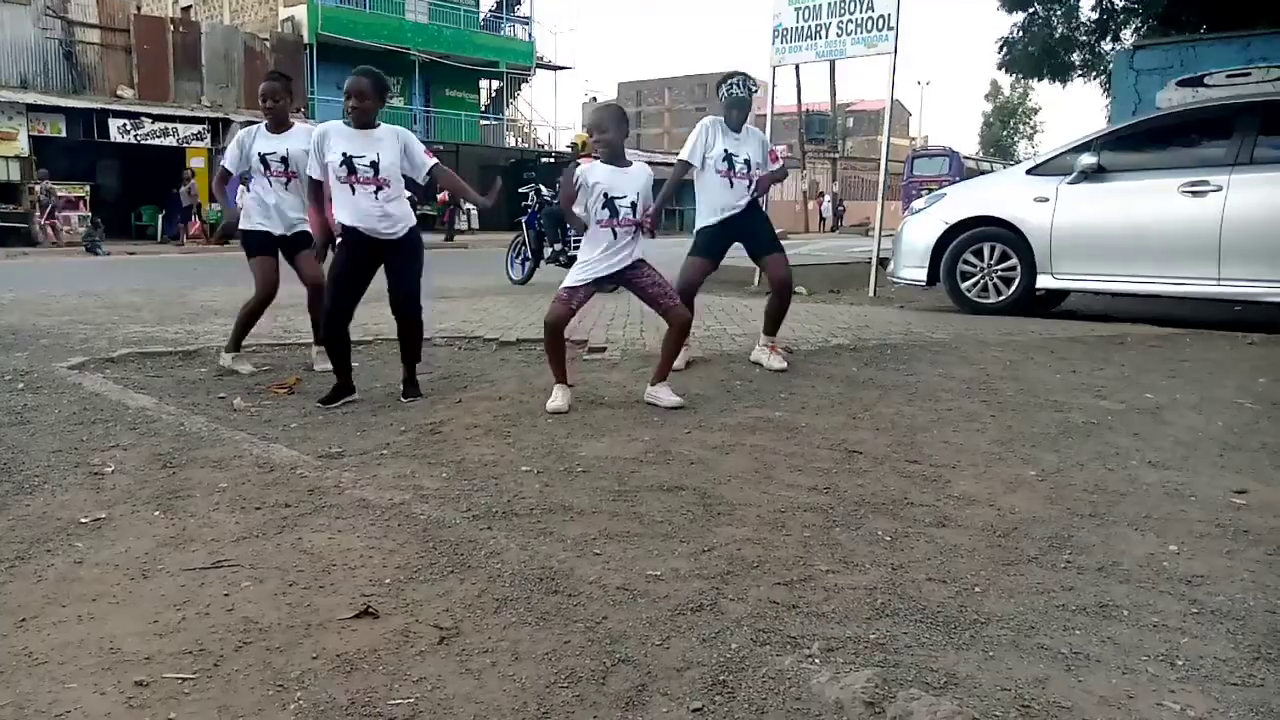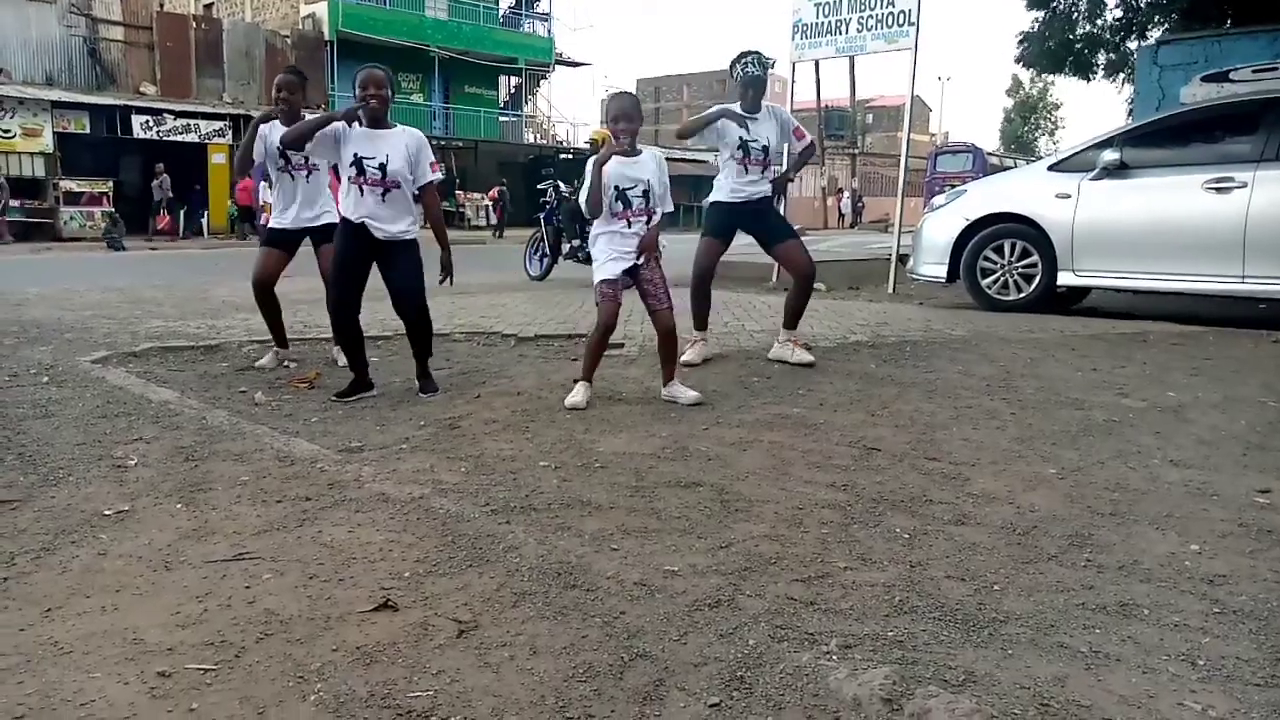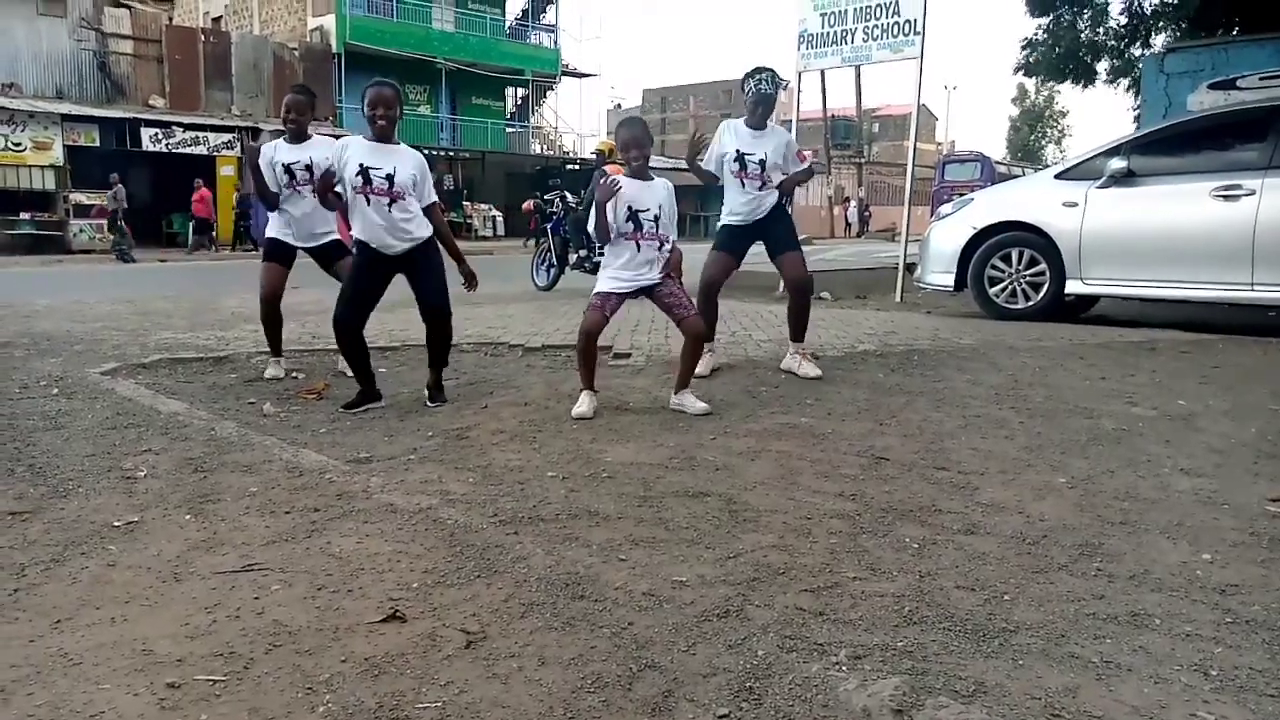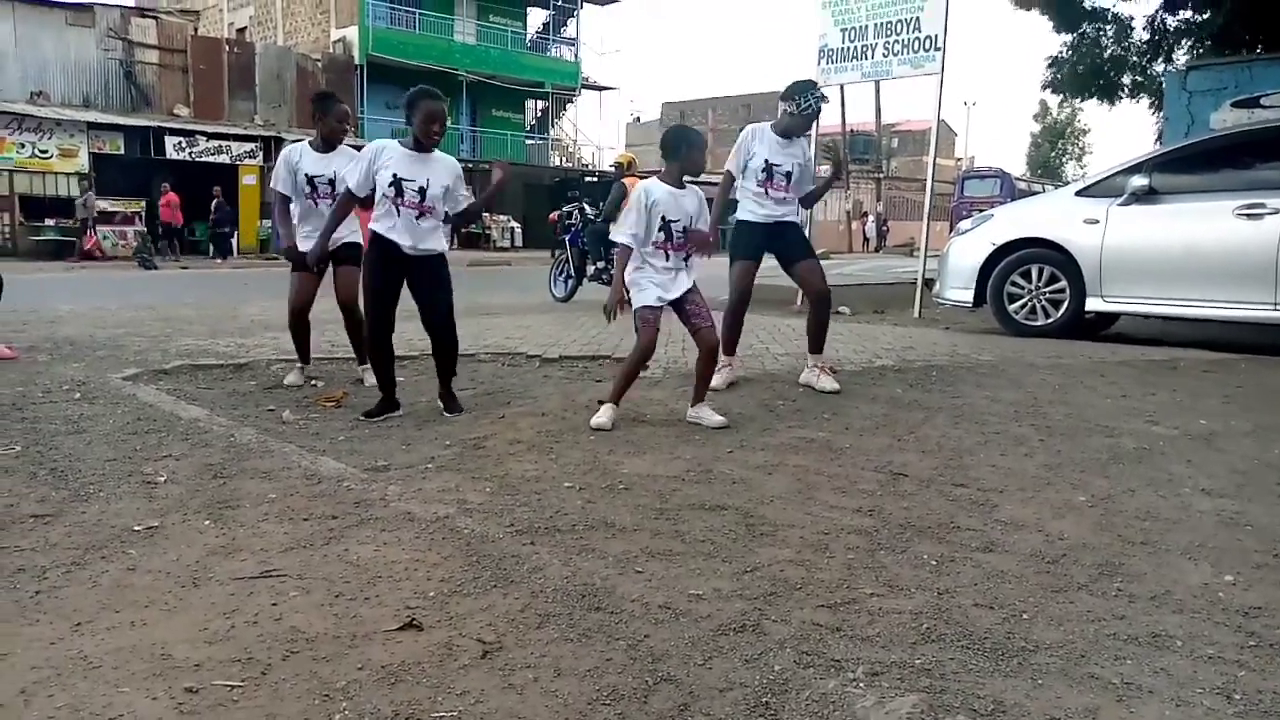
dt=1s
person 1, frame 1
left shoulder: (399, 137)
right shoulder: (325, 133)
left elbow: (436, 172)
right elbow: (315, 184)
left wrist: (479, 200)
right wrist: (323, 228)
left hip: (402, 235)
right hip: (355, 238)
left knee: (407, 309)
right knee: (333, 314)
left ankle: (410, 377)
right ankle: (343, 382)
person 1, frame 2
left shoulder: (412, 138)
right shoulder: (342, 132)
left elbow: (429, 196)
right elbow: (287, 142)
left wrist: (445, 249)
right wrist: (332, 116)
left hip: (400, 238)
right hip: (355, 233)
left knee: (411, 304)
right knee: (341, 309)
left ankle: (423, 371)
right ankle: (361, 378)
person 1, frame 3
left shoulder: (414, 158)
right shoulder: (345, 148)
left elbow: (432, 212)
right elbow: (334, 205)
left wrist: (460, 260)
right wrist: (323, 189)
left hip: (419, 248)
right hip: (371, 251)
left knee: (438, 315)
right knee: (344, 322)
left ankle: (435, 381)
right ankle: (369, 389)
person 1, frame 4
left shoulder: (449, 166)
right shoulder: (378, 151)
left elbow: (465, 216)
right elbow: (350, 197)
left wrist: (494, 188)
right wrist: (323, 239)
left hip: (429, 256)
right hip: (385, 248)
left knee: (442, 324)
right knee: (378, 328)
left ankle: (447, 391)
right ankle: (389, 397)
person 2, frame 1
left shoulder: (757, 137)
right shoulder: (707, 127)
left elbow: (780, 170)
right elbow: (680, 168)
left wrist: (767, 179)
right wrist: (655, 209)
left hip: (751, 216)
right hip: (713, 220)
left knee: (782, 282)
right knee: (685, 285)
left ankle: (766, 344)
right ankle: (680, 345)
person 2, frame 2
left shoulder: (778, 115)
right shoulder: (725, 115)
left elbow: (808, 146)
right elbow: (682, 133)
left wrist: (789, 173)
right wrist: (722, 114)
left hip: (762, 203)
right hip: (725, 202)
left knee: (805, 271)
right knee: (702, 270)
left ankle: (786, 341)
right ankle: (699, 339)
person 2, frame 3
left shoulder: (781, 137)
right shoulder: (726, 130)
left elbow: (806, 170)
right elbow: (711, 177)
left wrist: (793, 179)
right wrist: (691, 161)
left hip: (772, 216)
right hip: (734, 220)
left knee: (799, 283)
right knee: (708, 284)
left ankle: (795, 353)
right ankle: (707, 351)
person 2, frame 4
left shoulder: (802, 148)
right shoulder: (753, 134)
left elbow: (806, 201)
right elbow: (728, 181)
left wrist: (833, 176)
right wrist: (711, 226)
left hip: (786, 225)
right hip: (750, 223)
left knee: (820, 293)
right knee: (739, 295)
left ankle: (814, 367)
right ankle: (726, 364)
person 3, frame 1
left shoulder: (644, 172)
right shoulder: (586, 173)
right elbow: (580, 224)
left wrist: (645, 221)
right wrist: (565, 203)
left hip: (631, 261)
right hip: (592, 261)
left knee: (682, 318)
right knee: (553, 320)
left ankle: (656, 385)
right ankle: (561, 386)
person 3, frame 2
left shoulder: (655, 160)
right shoulder: (600, 162)
left elbow: (663, 209)
right elbow: (593, 211)
left wrist: (654, 232)
right wrist: (598, 164)
left hip: (645, 252)
right hip: (610, 254)
left knee: (666, 324)
right knee: (607, 320)
left ankle: (669, 384)
right ankle: (583, 383)
person 3, frame 3
left shoulder: (665, 188)
right shoulder: (611, 185)
right elbow: (602, 238)
left wrist: (675, 253)
right wrist: (600, 204)
left hip: (658, 272)
right hip: (617, 273)
left knee: (697, 329)
right knee: (589, 328)
left ankle: (681, 393)
right ankle: (587, 392)
person 3, frame 4
left shoulder: (696, 196)
right shoulder: (646, 190)
left elbow: (702, 243)
right elbow: (626, 240)
left wrist: (704, 241)
right wrist: (617, 284)
left hip: (682, 280)
right hip: (647, 280)
left knee: (710, 342)
right knee: (646, 345)
left ankle: (697, 405)
right ankle: (610, 404)
person 4, frame 1
left shoulder: (310, 135)
right shoulder: (247, 136)
right elbow: (220, 180)
right wrist: (228, 210)
left hip: (297, 224)
right hip: (258, 224)
left knee: (316, 283)
right knee: (266, 291)
left ankle: (320, 347)
right ankle: (232, 351)
person 4, frame 2
right shoulder: (266, 130)
right elbow: (241, 170)
right wrist: (254, 127)
left hip: (322, 216)
right hip: (284, 219)
left knee: (334, 279)
right knee: (261, 281)
left ankle: (340, 344)
right ankle: (280, 347)
person 4, frame 3
left shoulder: (329, 145)
right shoulder: (269, 150)
right elbow: (270, 204)
right wrist: (253, 165)
left hip: (324, 232)
right hip: (281, 233)
right knee: (269, 297)
right ankle: (276, 357)
person 4, frame 4
left shoulder: (352, 157)
right shoulder: (292, 154)
right elbow: (280, 203)
right wrist: (286, 236)
left hip: (346, 237)
right hip: (308, 241)
left knee: (348, 301)
right knee: (298, 306)
left ankle: (365, 364)
right ankle: (302, 364)
